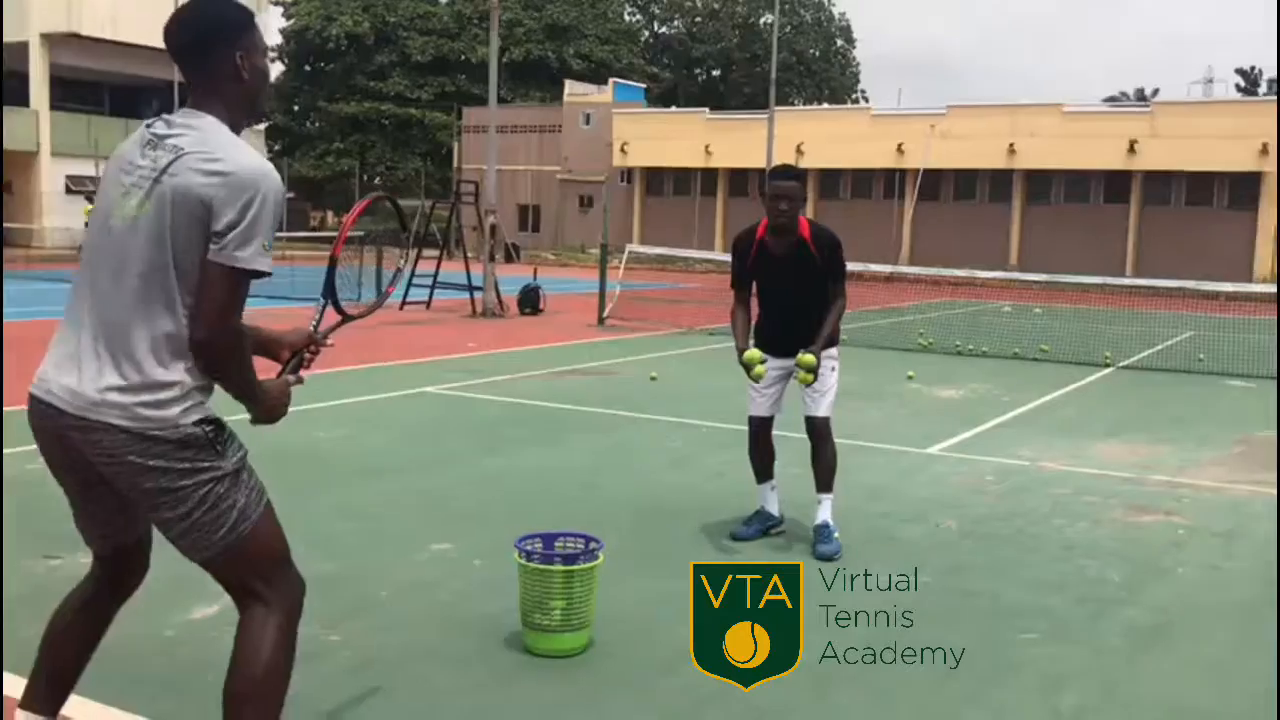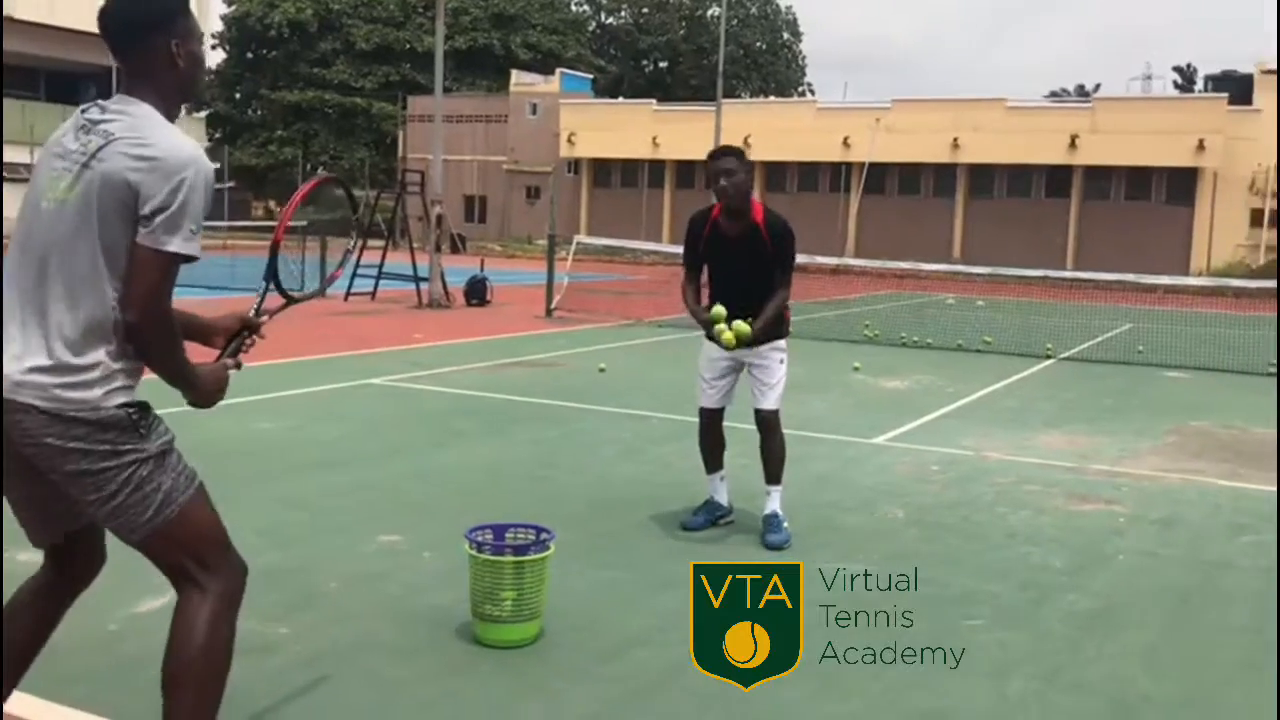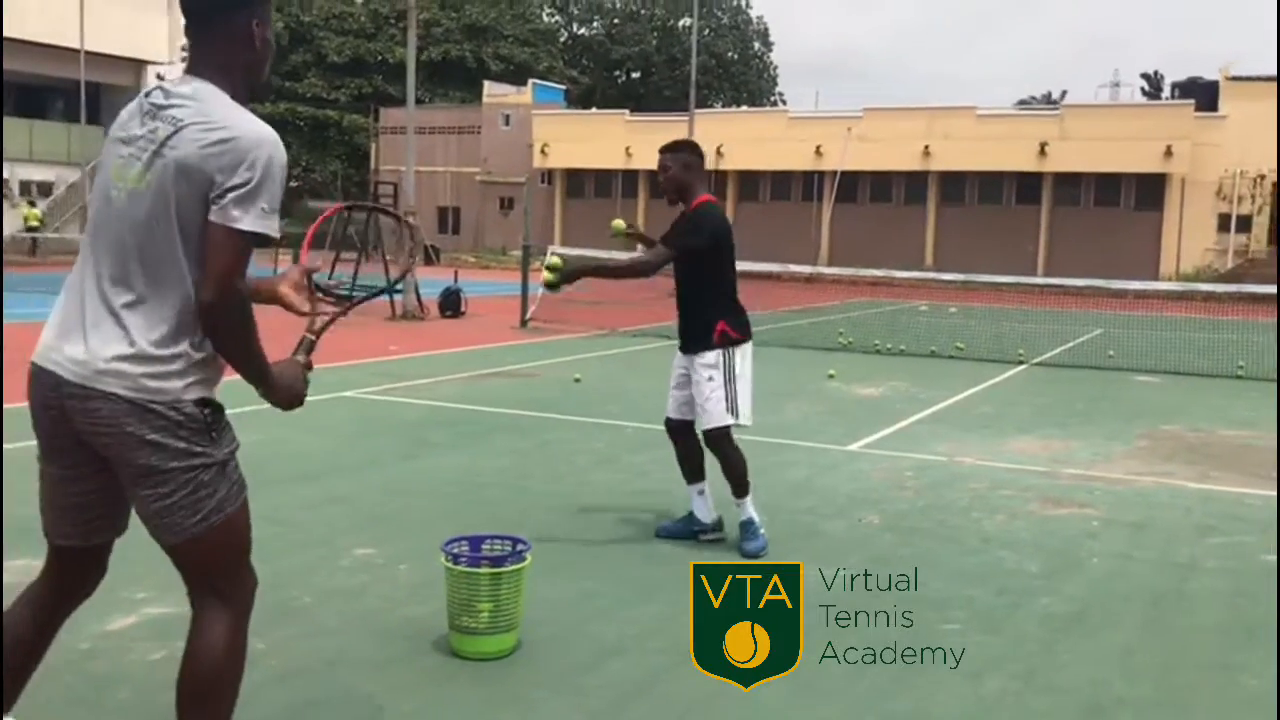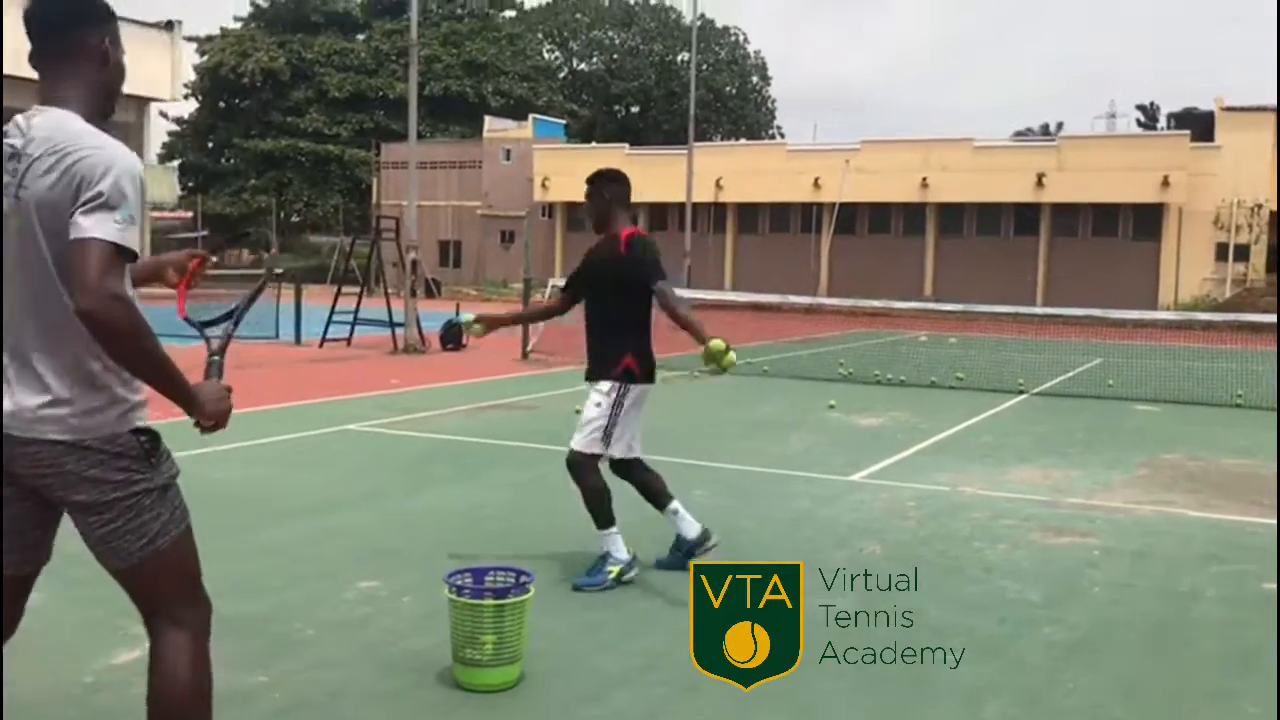
dt=0.7s
person 1, frame 1
left shoulder: (139, 147)
right shoulder: (247, 174)
right elbow: (210, 332)
left wrist: (268, 341)
right wrist: (258, 396)
left hip: (58, 401)
right hip: (149, 422)
left knee: (117, 567)
right knee: (274, 593)
person 1, frame 2
left shoulder: (74, 132)
right shoulder: (175, 159)
right elbow: (138, 317)
left wrist: (202, 326)
right wrist: (191, 380)
right hip: (80, 406)
left knee: (72, 560)
right knee: (213, 576)
person 1, frame 3
left shoulder: (137, 114)
right shoulder: (249, 141)
right elbow: (214, 295)
left wrist: (267, 289)
right wrist: (268, 378)
left hip: (60, 375)
right hip: (148, 397)
left knee: (67, 573)
right knee: (225, 593)
person 1, frame 4
right shoulder: (104, 160)
right elbow: (96, 305)
left wrist: (144, 270)
right wrist: (191, 396)
right hip: (92, 436)
right knee: (180, 617)
person 2, frame 1
left shoulder: (824, 241)
right shoulder: (746, 243)
left elbow: (838, 298)
right elbow: (741, 301)
left wrist: (819, 345)
right wrist: (742, 346)
left hip: (817, 345)
right hip: (769, 347)
left knee: (818, 426)
right knee: (758, 424)
left ankle: (824, 519)
right ankle: (769, 510)
person 2, frame 2
left shoulder: (775, 228)
right shoulder: (701, 224)
left elbow: (783, 289)
right elbow: (690, 280)
left wrist: (755, 328)
right wrist: (698, 310)
left hip: (766, 337)
right hip: (719, 336)
left knee: (767, 418)
right knee: (709, 415)
left ankle: (773, 510)
right ankle: (719, 501)
person 2, frame 3
left shoulder: (702, 217)
right shoulder: (694, 217)
left elbow: (649, 266)
left wrist: (584, 269)
right wrist: (646, 239)
left hip: (719, 343)
right hip: (693, 343)
left knee: (716, 434)
right knee: (677, 426)
left ankle: (749, 520)
right ankle: (704, 516)
person 2, frame 4
left shoulder: (635, 247)
right shoulder: (597, 253)
left elbow: (663, 295)
right elbow: (559, 304)
left wrist: (699, 335)
right wrist: (504, 320)
left hip: (623, 374)
right hip: (606, 375)
left knee: (581, 460)
right knee: (624, 461)
left ankle: (617, 557)
right ankle: (691, 531)
